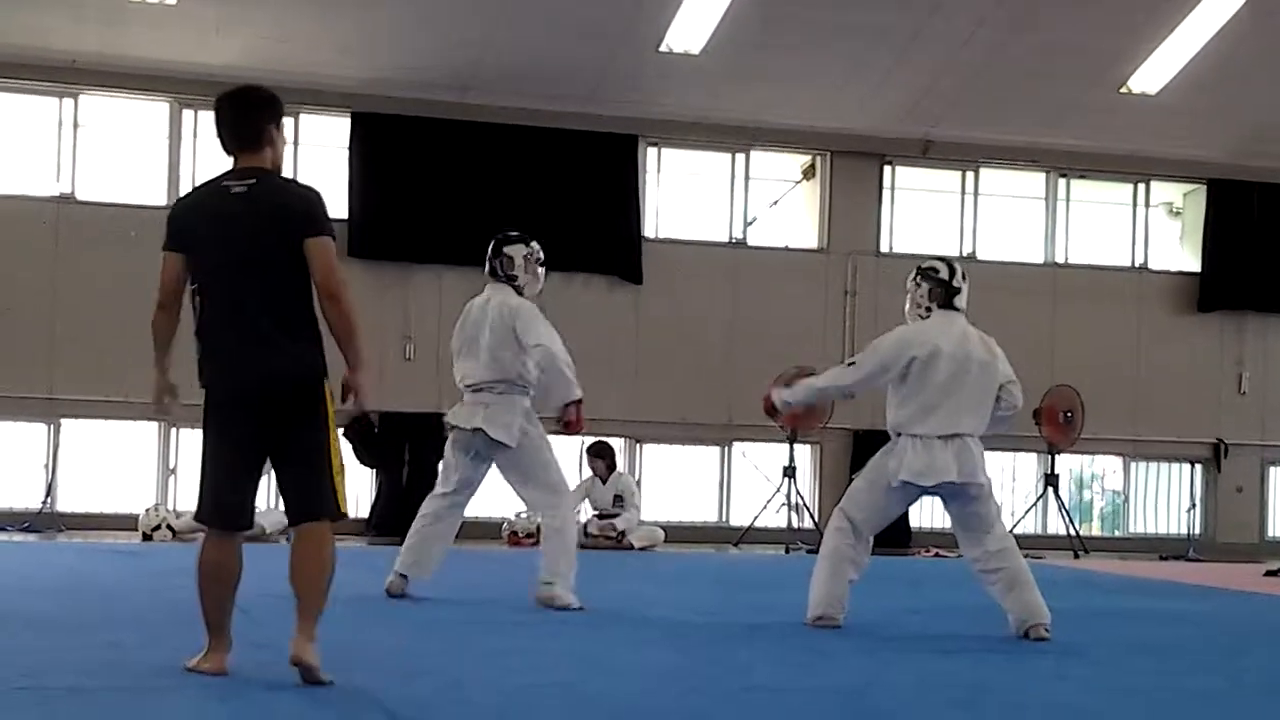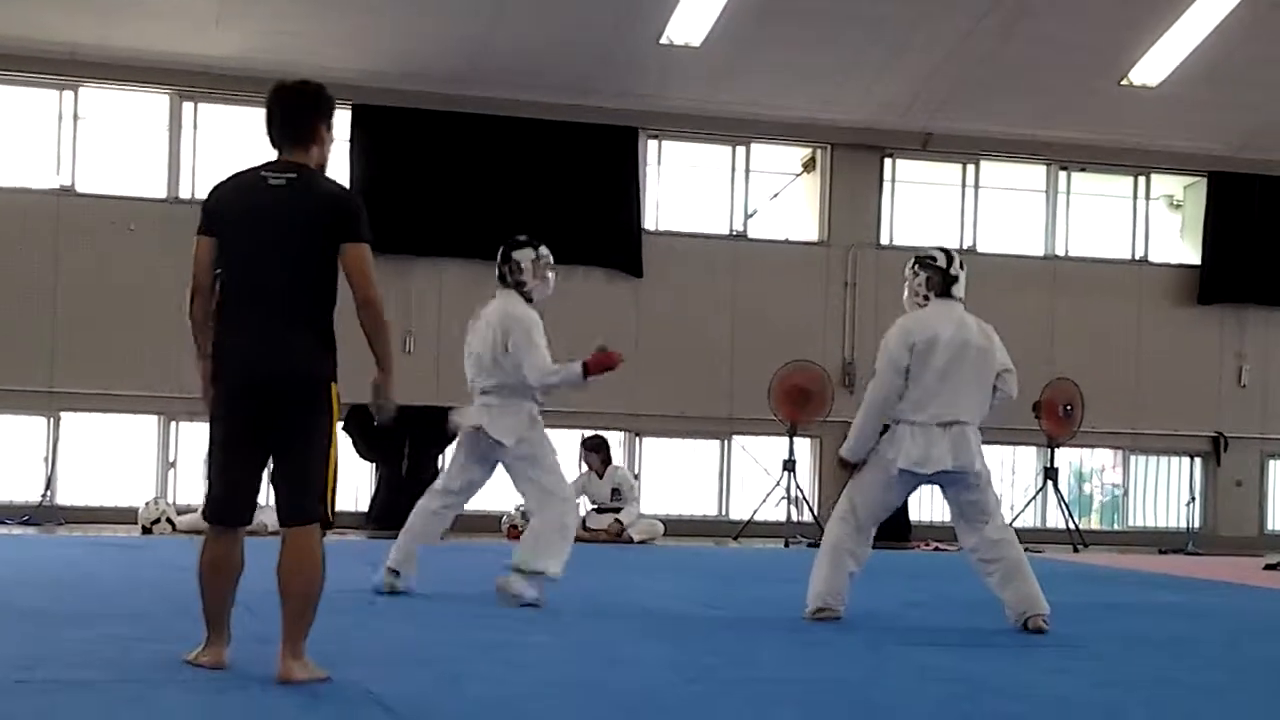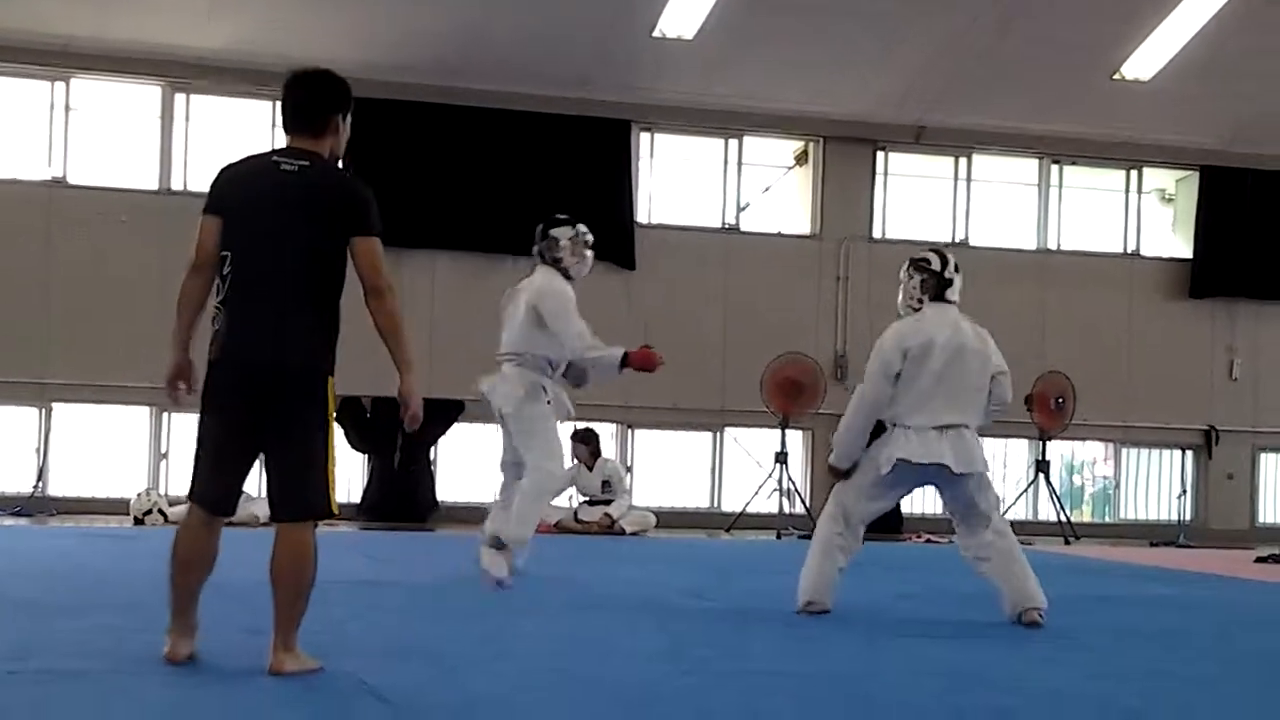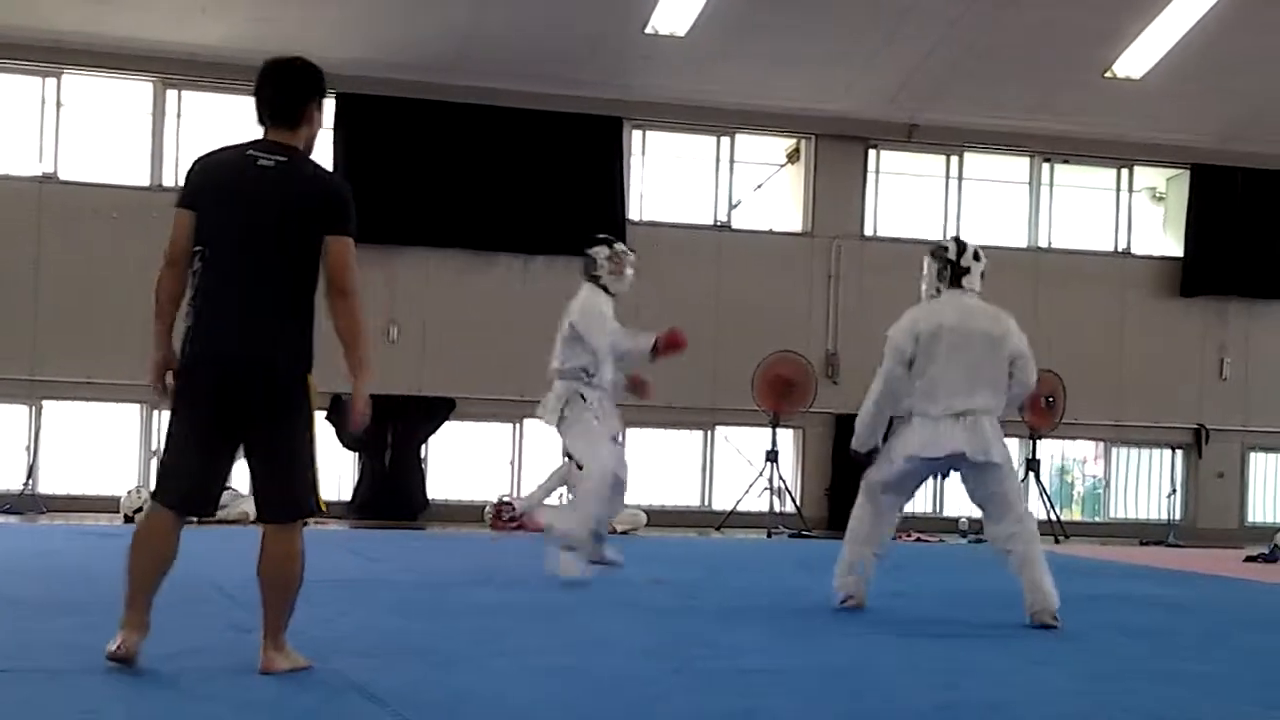
dt=0.3s
person 1, frame 1
left shoulder: (190, 210)
right shoulder: (300, 201)
left elbow: (168, 303)
right elbow: (331, 293)
left wrist: (162, 371)
right wrist: (355, 366)
left hip: (227, 385)
right hip: (297, 381)
left knee: (222, 524)
right knee: (313, 517)
left ankle: (216, 649)
right ankle: (304, 637)
person 1, frame 2
left shoulder: (225, 196)
right shoulder: (337, 202)
left elbow: (201, 291)
right elbow: (366, 298)
left wrist: (209, 363)
right wrist: (385, 371)
left hip: (238, 375)
right hip: (306, 379)
left knee: (223, 519)
right knee: (303, 522)
left ankle: (214, 643)
right ankle: (293, 656)
person 1, frame 3
left shoulder: (234, 179)
right shoulder: (348, 194)
left elbow: (201, 271)
right elbow: (378, 290)
left wrist: (180, 349)
right wrist: (406, 375)
left hip: (233, 364)
right hip: (304, 372)
left knee: (205, 504)
right knee: (297, 516)
left ankle: (180, 633)
right ankle: (285, 648)
person 1, frame 4
left shoulder: (208, 170)
right shoulder: (326, 190)
left elbow: (175, 266)
right elbow: (342, 291)
left wrist: (162, 345)
right wrist: (358, 378)
left hip: (206, 360)
right hip: (280, 370)
left knee: (170, 502)
right knee: (284, 517)
left ankle: (130, 629)
right ankle: (275, 647)
person 2, frame 1
left shoulder: (910, 339)
right shoulder: (986, 346)
left elbow: (850, 376)
right elbow: (1011, 400)
left wrist: (787, 397)
left hip: (911, 455)
right hip: (963, 458)
left knee: (850, 524)
right knee: (989, 539)
left ankle: (825, 610)
right ankle: (1033, 619)
person 2, frame 2
left shoulder: (909, 328)
right shoulder: (985, 334)
left elbow: (881, 395)
right elbow: (1006, 390)
left wrist: (853, 449)
left hip: (909, 443)
right hip: (962, 446)
left knee: (853, 517)
right knee: (988, 530)
left ankle: (825, 602)
right ankle: (1031, 611)
person 2, frame 3
left shoulder: (903, 333)
right shoulder: (980, 338)
left elbow: (870, 399)
right elbow: (1000, 396)
left wrist: (842, 455)
left hip: (905, 446)
right hip: (961, 448)
left knee: (843, 514)
right knee: (987, 531)
left ankle: (814, 596)
right ankle: (1028, 604)
person 2, frame 4
left shoulder: (916, 320)
right shoulder: (1002, 324)
left elbow: (887, 386)
right elbow: (1024, 382)
left wrist: (863, 439)
left hip: (922, 432)
right hip: (980, 434)
left knee: (875, 500)
right knee: (1013, 522)
left ankle: (851, 587)
right ankle: (1042, 605)
person 3, frame 1
left shoulder: (471, 310)
right shoulder: (519, 308)
right elbow: (549, 352)
right wrist: (570, 400)
left hip: (470, 412)
right hip: (510, 416)
left knee: (446, 499)
right knee: (556, 501)
left ankle: (401, 576)
right ankle: (555, 585)
person 3, frame 2
left shoulder: (484, 315)
right shoulder: (521, 316)
right elbow: (539, 374)
right wrist: (588, 367)
left hip: (481, 416)
right hip: (515, 418)
left knee: (442, 497)
right knee: (556, 502)
left ankle: (393, 571)
right ankle: (522, 577)
person 3, frame 3
left shoulder: (528, 287)
right shoulder: (554, 290)
right elbow: (576, 345)
left wrist: (569, 370)
right wrist: (628, 359)
left hip: (516, 386)
right hip: (528, 389)
left knee: (522, 469)
right knee: (545, 473)
left ankle: (501, 542)
right ankle: (498, 543)
person 3, frame 4
left shoulder: (597, 304)
right shoulder: (590, 303)
right elbow: (615, 343)
left wrist: (622, 380)
right wrist: (657, 344)
left hip: (593, 403)
right hip: (577, 402)
left knee: (613, 477)
right knee: (599, 474)
left ankle: (588, 540)
right ankle: (568, 543)
